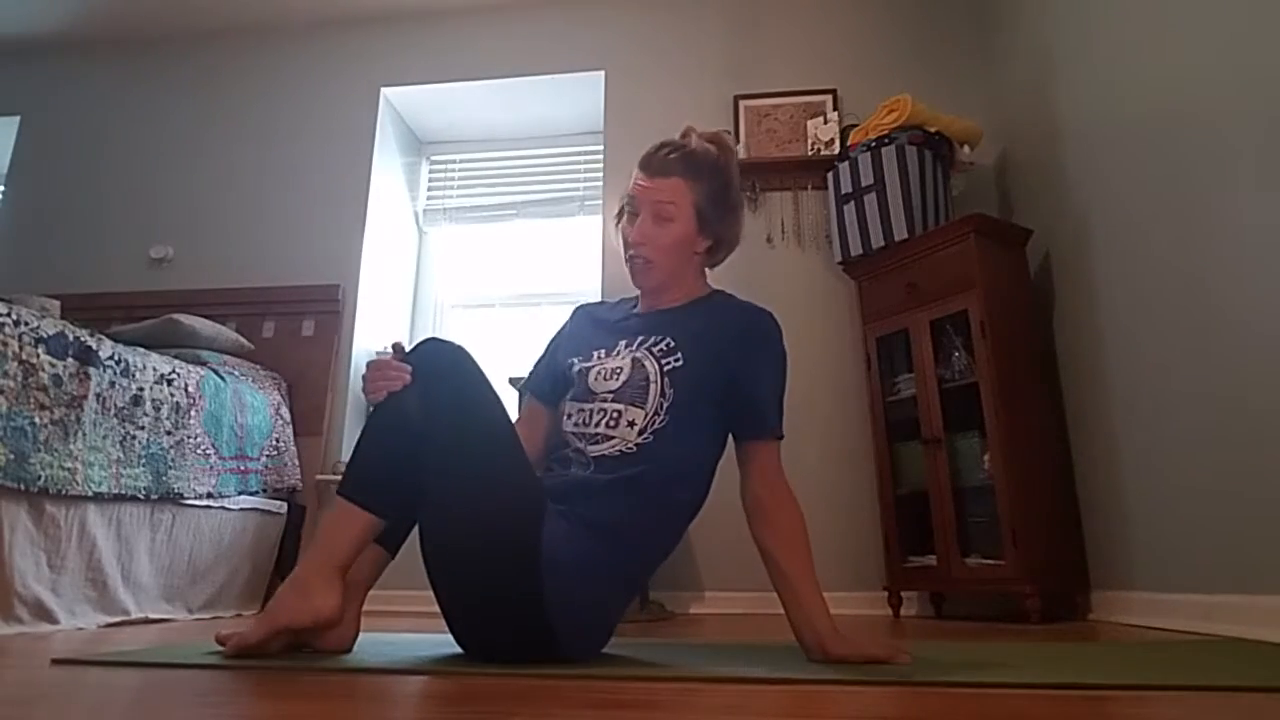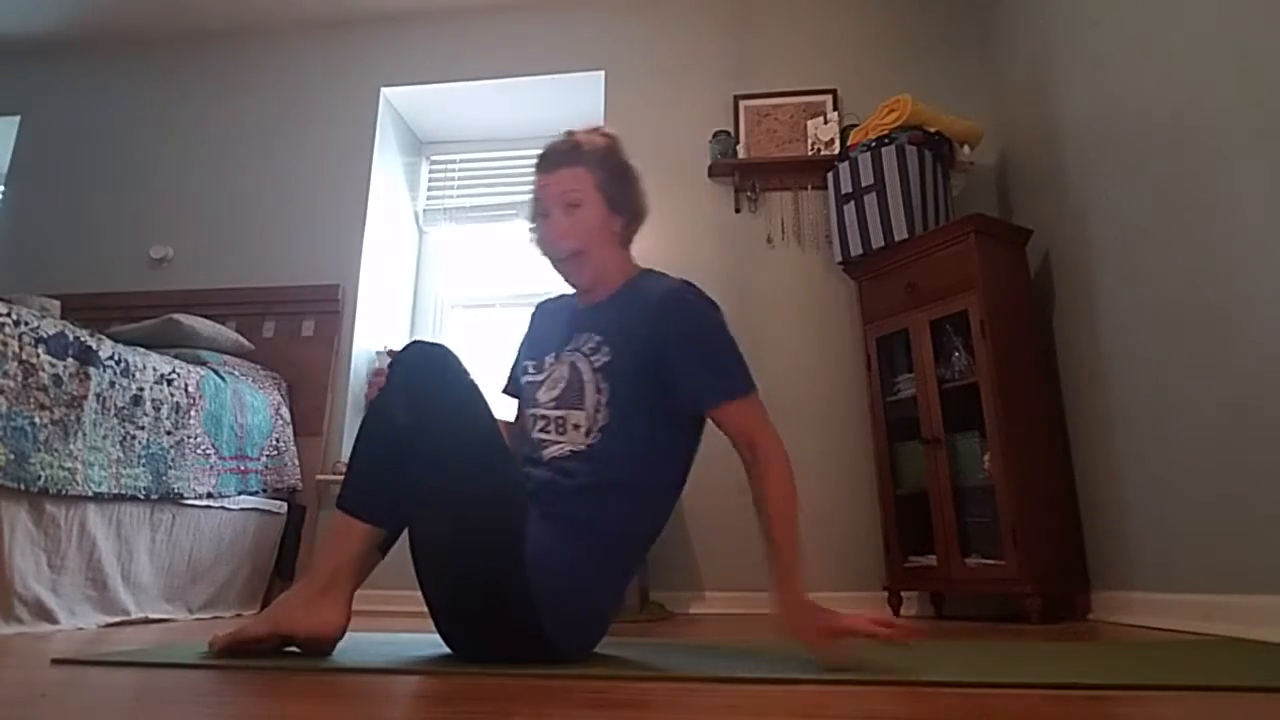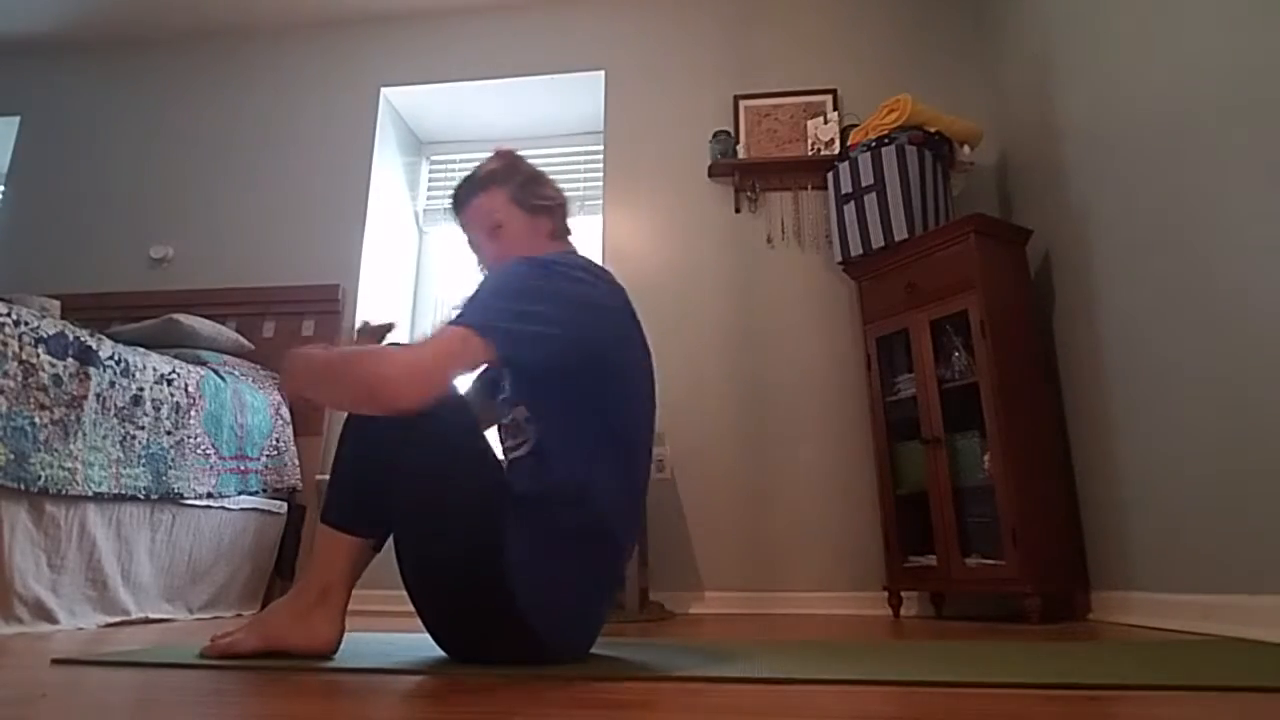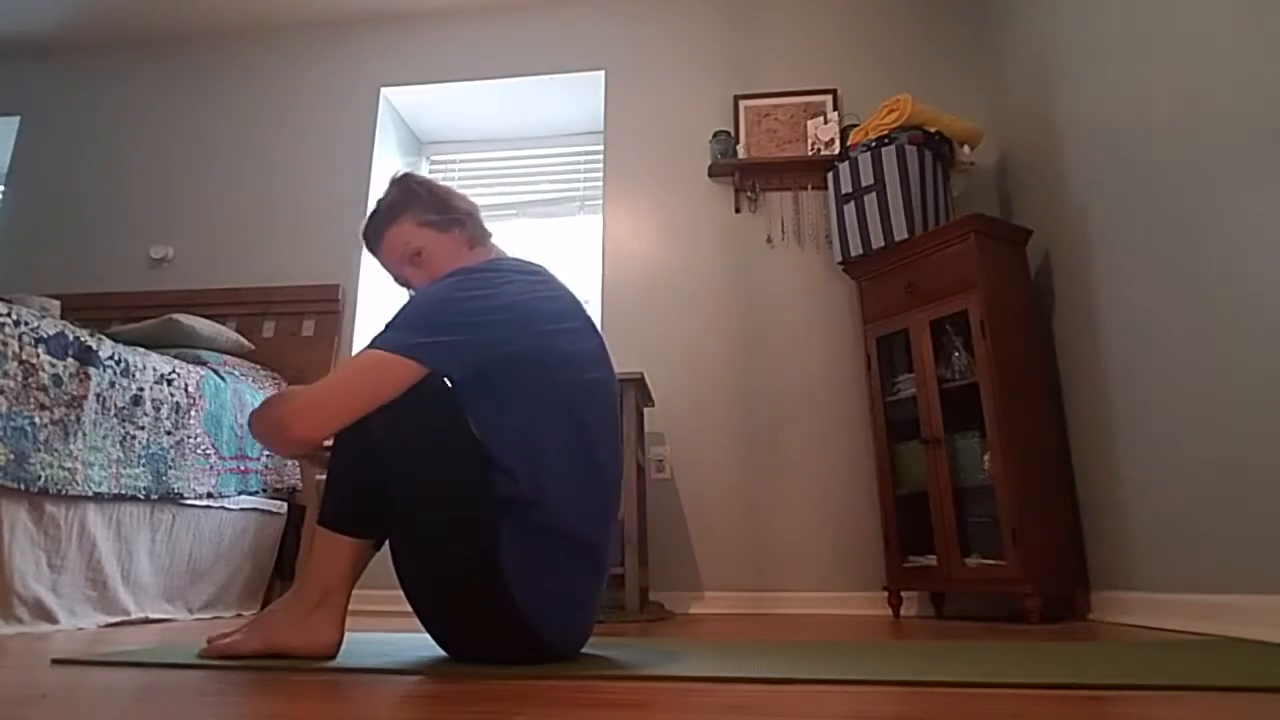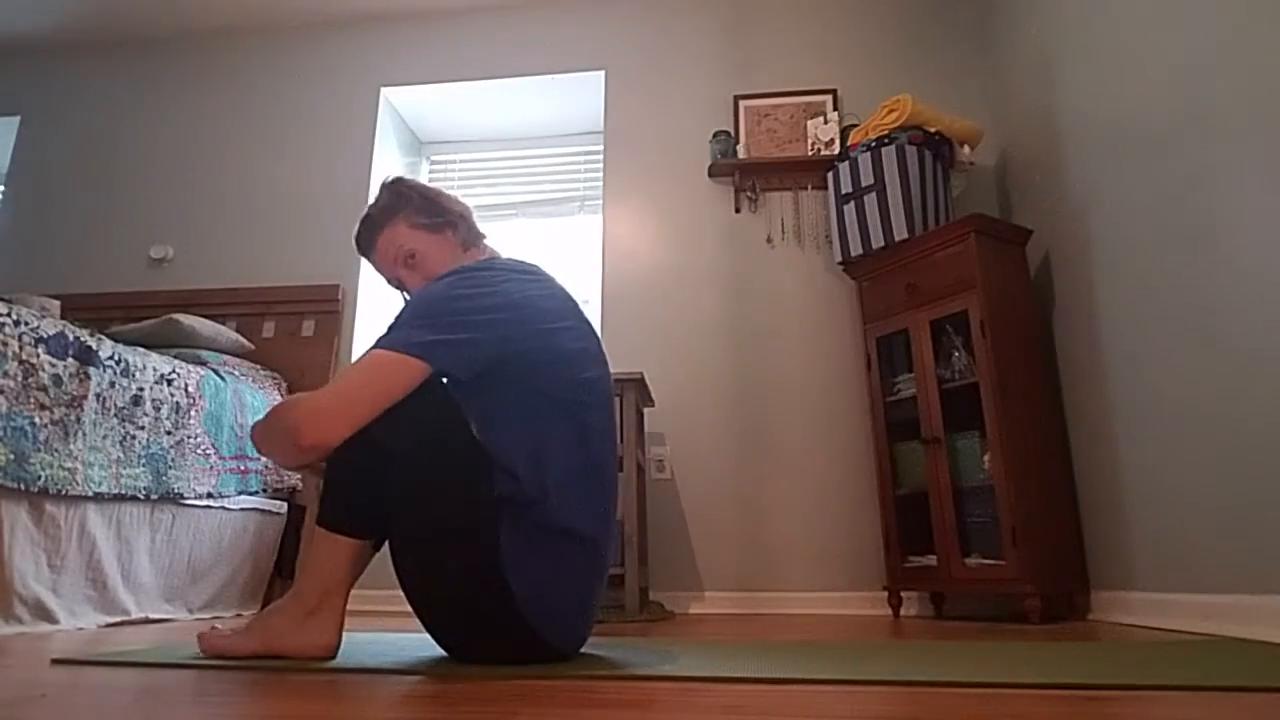
dt=0.4s
person 1, frame 1
left shoulder: (742, 332)
right shoulder: (585, 324)
left elbow: (765, 489)
right elbow: (519, 451)
left wrist: (821, 635)
right wrist: (406, 404)
left hip: (559, 599)
right hip: (510, 591)
left knee: (441, 364)
left ankle: (317, 580)
right ankle: (333, 602)
person 1, frame 2
left shoulder: (671, 307)
right shoulder: (549, 319)
left elbow: (762, 449)
left wrist: (794, 599)
right wrist: (414, 415)
left hip: (550, 595)
right hip: (512, 594)
left knee: (424, 368)
left ankle: (323, 591)
right ankle: (328, 592)
person 1, frame 3
left shoulder: (546, 278)
right shoulder: (575, 290)
left elbow: (400, 385)
right elbow: (472, 415)
left wrist: (305, 366)
left hip: (532, 598)
right hip: (554, 599)
left knee: (394, 391)
left ankle: (314, 606)
right ankle: (320, 601)
person 1, frame 4
left shoulder: (473, 294)
right shoulder: (529, 290)
left elbow: (304, 420)
left wrist: (265, 419)
left hip: (522, 603)
right hip: (549, 600)
left knee: (390, 400)
left ankle: (313, 609)
right ankle: (316, 603)
person 1, frame 5
left shoulder: (469, 293)
right shoulder: (525, 288)
left elbow: (317, 426)
left wrist: (268, 431)
left hip: (522, 601)
right hip: (553, 598)
left knee: (390, 401)
left ankle: (312, 611)
right ankle: (315, 605)
